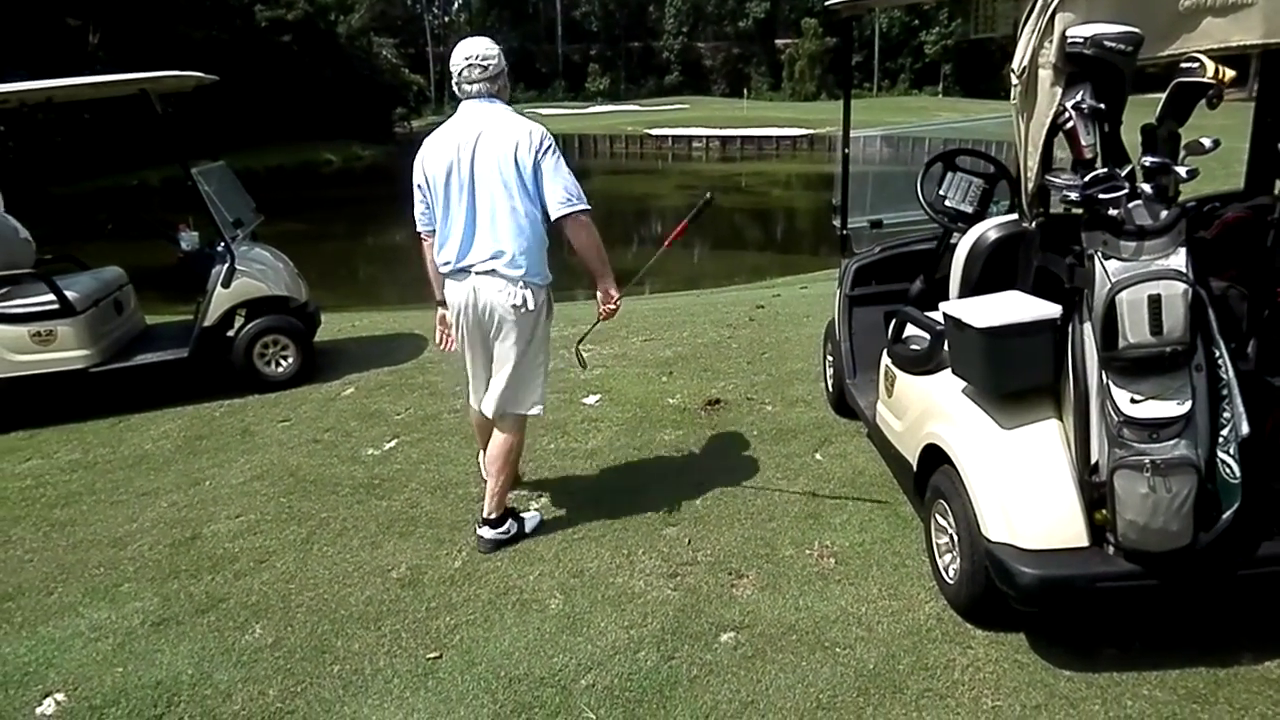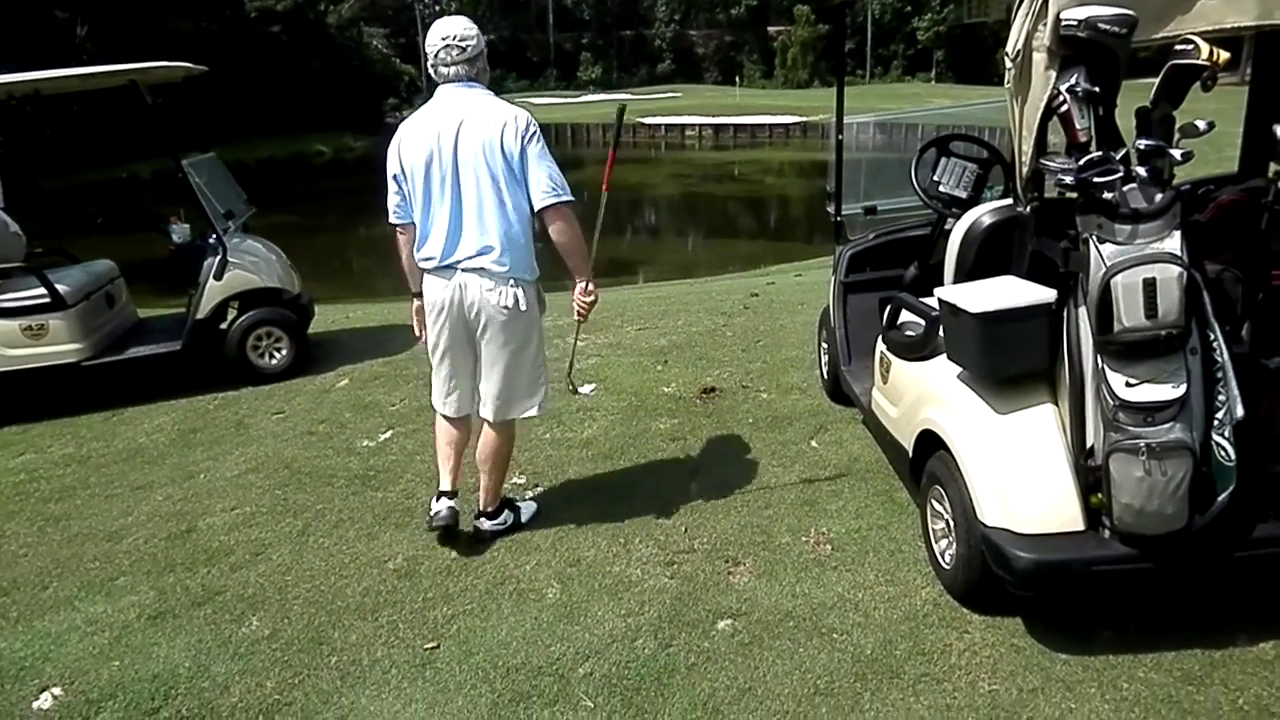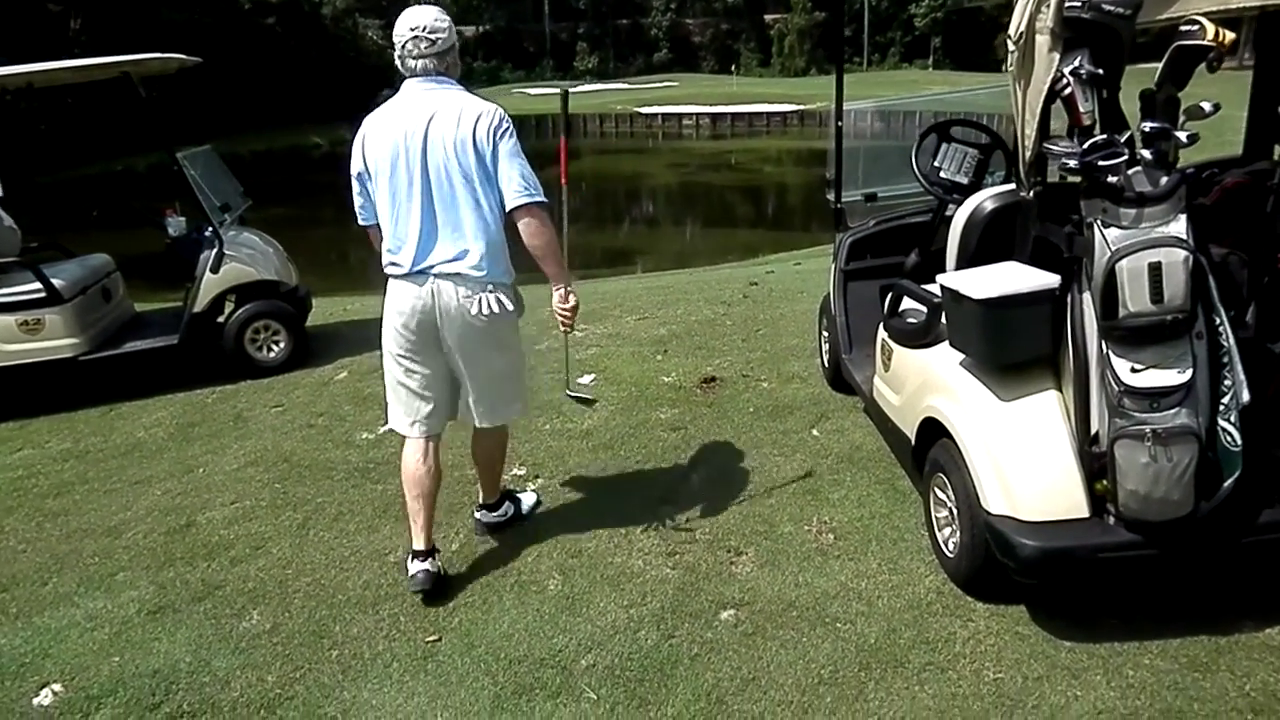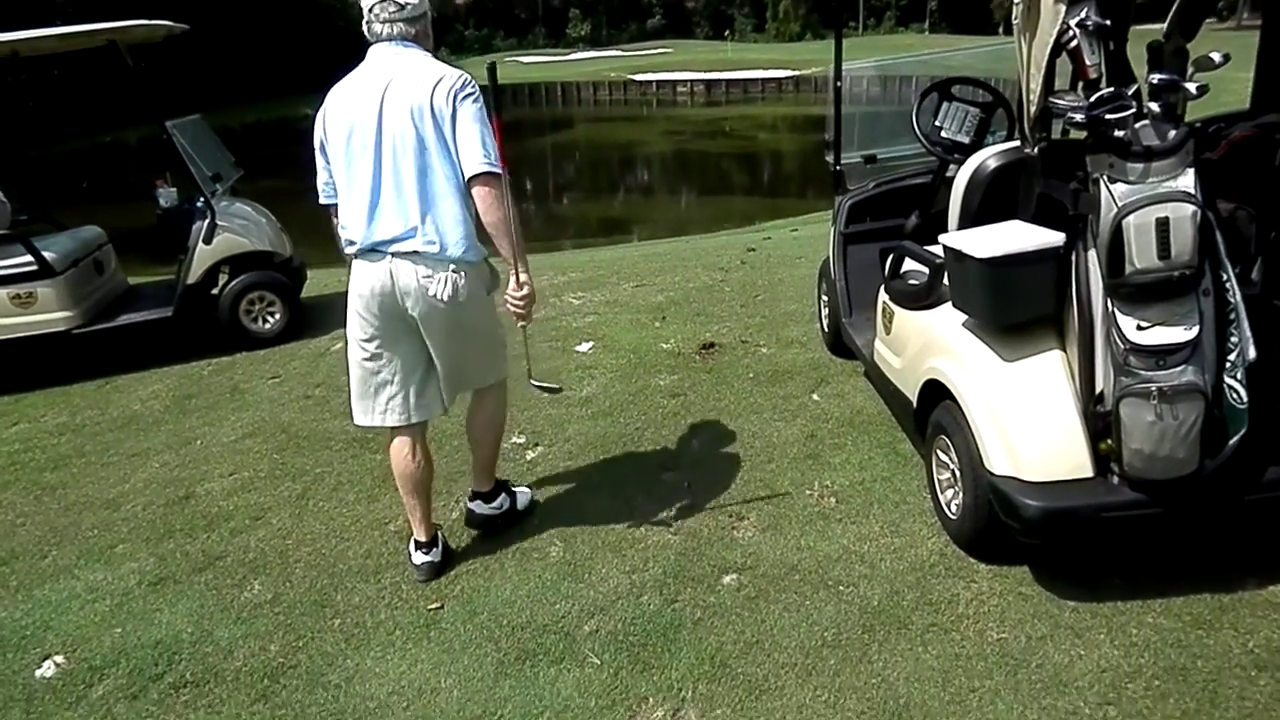
dt=0.3s
person 1, frame 1
left shoulder: (432, 146)
right shoulder: (528, 135)
left elbow: (429, 237)
right elbow: (573, 217)
left wrist: (443, 302)
right wrist: (605, 280)
left hip: (461, 287)
right hip: (516, 288)
left knee: (483, 393)
right knee: (511, 406)
left ankle: (492, 468)
right ankle: (494, 518)
person 1, frame 2
left shoulder: (408, 132)
right shoulder: (512, 122)
left elbow: (403, 227)
right elbow: (555, 212)
left wrist: (417, 294)
right wrist: (582, 278)
left hip: (439, 285)
right hip: (502, 284)
left knee: (452, 397)
right knee: (499, 406)
left ankle: (445, 495)
right ankle: (492, 512)
person 1, frame 3
left shoulder: (373, 128)
right shoulder: (483, 117)
left elbow: (372, 226)
right elbow: (527, 213)
right wrist: (560, 284)
left hip: (407, 293)
right hip: (477, 288)
left knee: (418, 426)
right knee: (489, 409)
left ankle: (422, 554)
right ankle: (492, 504)
person 1, frame 4
left shoulder: (336, 100)
right shoulder: (448, 82)
left elbow: (334, 207)
right elbow: (484, 183)
right wrist: (516, 267)
left hip: (370, 275)
right hip: (443, 269)
left knee: (403, 416)
right knee: (486, 376)
left ankle: (426, 543)
right ankle: (484, 492)
